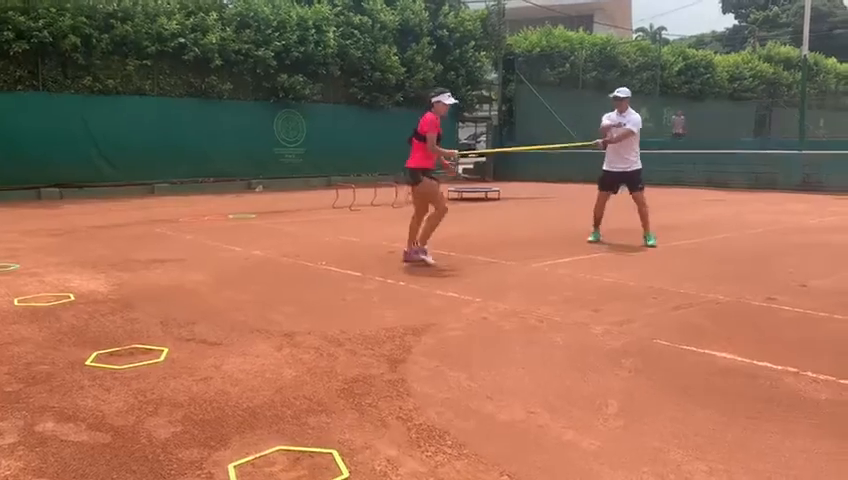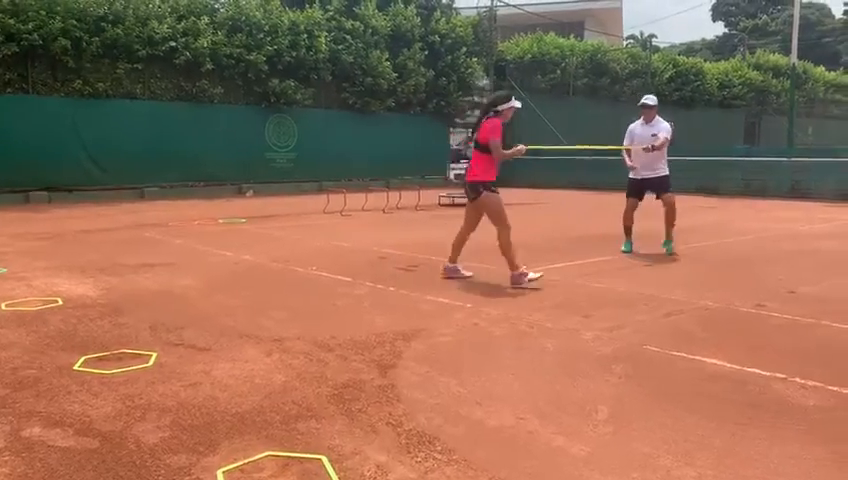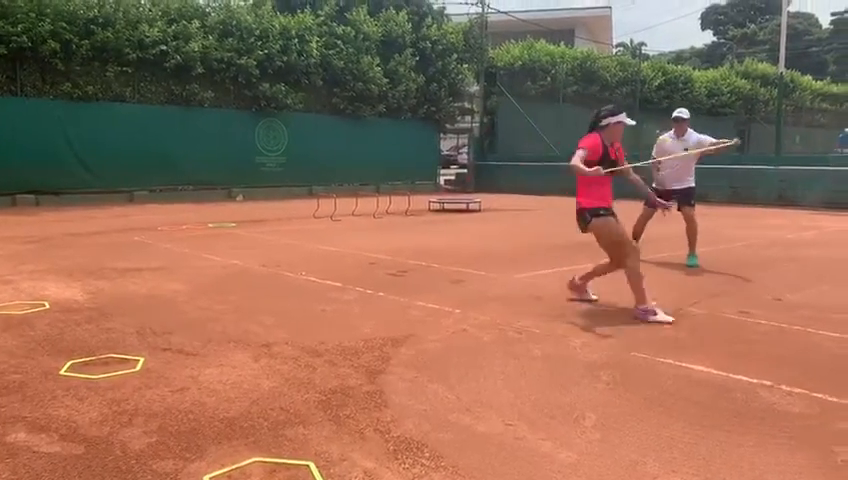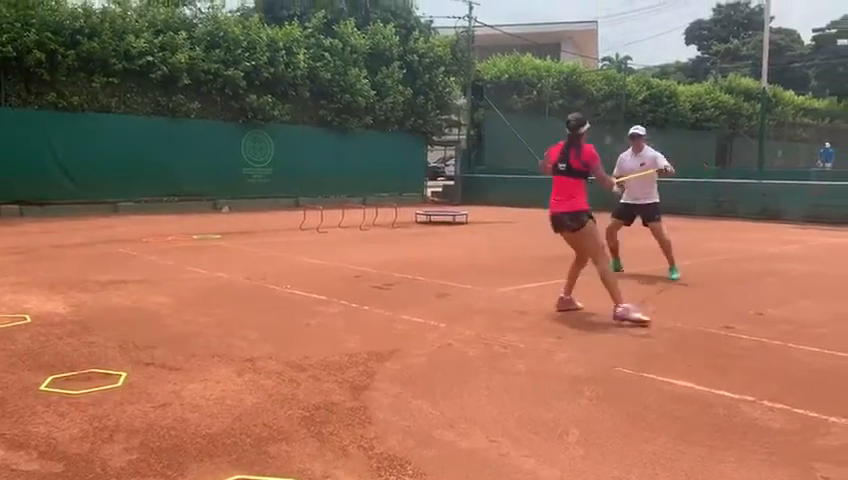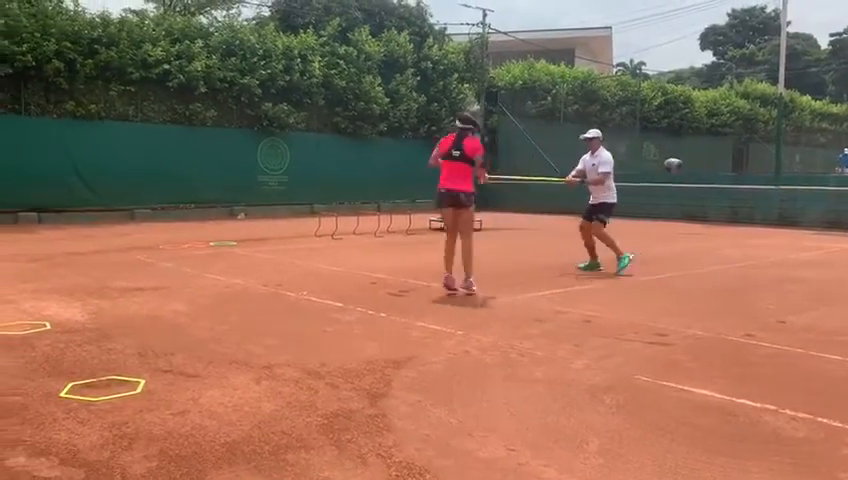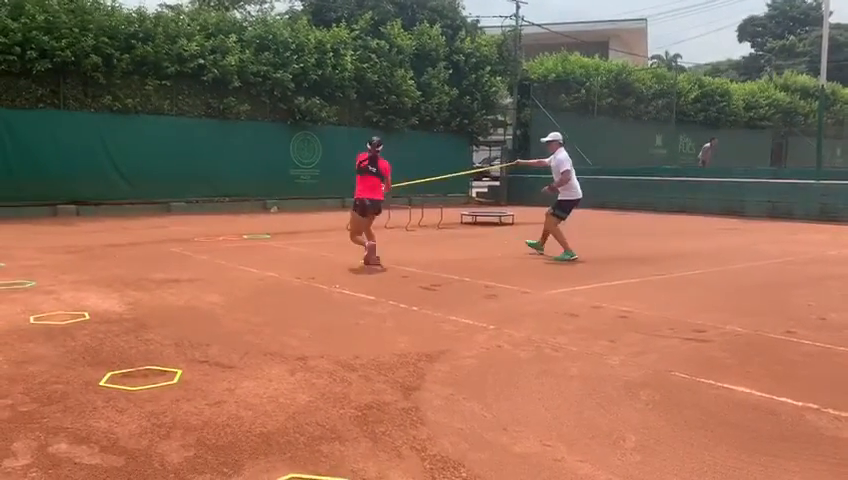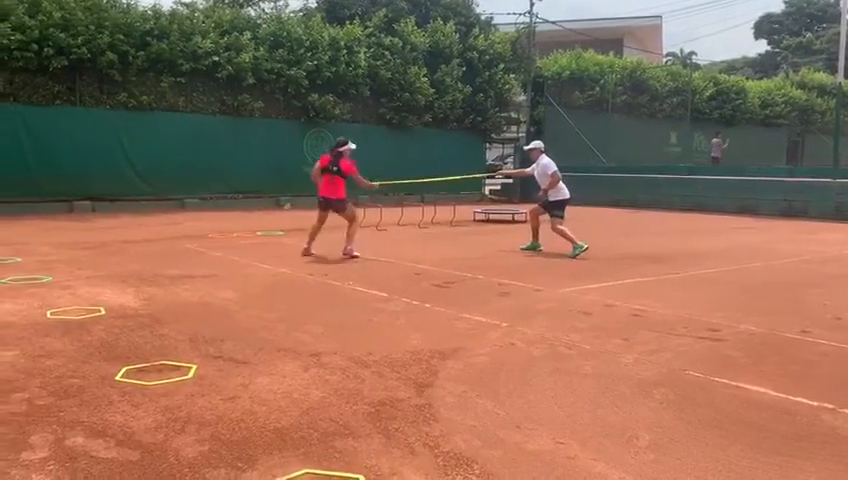
dt=0.7s
person 1, frame 1
left shoulder: (433, 119)
right shoulder: (431, 119)
right elbow: (431, 148)
left wrist: (444, 162)
right wrist: (450, 153)
left hip: (420, 170)
right hip: (419, 170)
left knee: (420, 211)
right knee: (441, 208)
left ankle: (411, 250)
right ankle: (420, 246)
person 1, frame 2
left shoulder: (489, 122)
right shoulder: (494, 125)
right elbow: (497, 157)
left wrist: (514, 153)
right wrist: (516, 151)
left hip: (477, 182)
right hip: (481, 184)
left knee: (469, 226)
right knee: (504, 227)
left ankle: (451, 266)
right ankle: (518, 274)
person 1, frame 3
left shoulder: (615, 147)
right shoulder: (592, 141)
left elbow: (631, 176)
right elbow: (574, 163)
left wrist: (653, 197)
right wrist: (588, 171)
left hip: (603, 209)
right hip: (591, 210)
left knee: (619, 260)
right knee: (630, 251)
left ankle: (579, 284)
right ankle: (643, 307)
person 1, frame 4
left shoulder: (557, 149)
right shoulder: (587, 151)
left elbow: (545, 167)
right elbow: (602, 180)
right wrist: (612, 185)
left hip: (556, 214)
right hip: (575, 214)
left knee: (583, 255)
right knee: (601, 260)
left ankle: (565, 298)
right ankle: (622, 308)
person 1, frame 5
left shoulder: (446, 140)
right shoulder: (476, 143)
left elbow: (432, 162)
right elbow: (479, 171)
right wrist: (484, 176)
left hip: (445, 192)
right hip: (464, 193)
left knee: (451, 236)
right knee: (466, 238)
left ankle: (449, 276)
right ankle: (467, 281)
person 1, frame 6
left shoulder: (361, 157)
right shoulder: (385, 164)
right elbow: (387, 187)
left hip: (362, 201)
right hip: (378, 202)
left knee: (354, 236)
right knee: (366, 228)
left ankle: (369, 245)
right ankle: (372, 256)
person 1, frame 7
left shoulder: (325, 158)
right shoulder: (349, 164)
left elbow: (314, 175)
right elbow: (360, 181)
right wrist: (371, 185)
left hip: (323, 197)
right hip: (338, 200)
left knee: (319, 222)
right knee: (353, 220)
left ankle: (307, 247)
right ankle: (348, 249)
person 2, frame 1
left shoulder: (635, 118)
right shoulder: (608, 117)
left elbow: (622, 136)
right elbow: (603, 129)
left wrist: (605, 141)
right wrist: (612, 125)
left hip: (631, 167)
right hip: (610, 166)
left knee: (639, 199)
right knee: (601, 199)
left ankle: (648, 234)
right ankle: (596, 231)
person 2, frame 2
left shoulder: (663, 126)
right shoulder: (633, 127)
left elbow: (662, 142)
right elbow: (626, 149)
left wrist: (652, 147)
right wrist: (628, 161)
left hip: (659, 173)
right hip: (637, 175)
left knee: (670, 203)
right knee: (629, 207)
left ankle: (669, 240)
right ankle: (628, 240)
person 2, frame 3
left shoulder: (697, 139)
right shoulder: (663, 139)
left elbow: (715, 143)
right elbow: (654, 160)
left wrist: (731, 142)
right wrist: (656, 176)
left hip: (685, 185)
right hip: (662, 184)
left knee: (690, 217)
right knee: (645, 215)
left ankle: (692, 254)
person 2, frame 4
left shoulder: (653, 155)
right shoulder: (623, 157)
left elbow: (669, 170)
right elbow: (615, 177)
left wrist: (666, 169)
left hip: (649, 201)
right hip: (628, 200)
left knee: (658, 232)
right knee: (611, 229)
left ankle: (673, 267)
right ankle: (616, 263)
person 2, frame 5
left shoulder: (605, 157)
right shoulder: (586, 158)
left elbow: (601, 179)
right elbow: (577, 172)
left wrist: (581, 180)
right wrist: (571, 177)
left hip: (606, 200)
right hip: (595, 200)
left knee: (596, 230)
right knee: (584, 228)
left ankle: (622, 256)
right ankle: (594, 261)
person 2, frame 6
left shoulder: (561, 157)
right shoulder: (555, 157)
left elbow: (566, 178)
right elbow: (542, 162)
left wrist: (551, 186)
right wrist: (523, 162)
left hip: (569, 196)
right hip: (567, 195)
left knee: (551, 223)
right knee: (549, 216)
left ankle: (569, 252)
right ankle: (540, 244)
person 2, frame 7
left shoulder: (545, 162)
right shoulder: (537, 165)
left elbow: (557, 178)
right elbow: (523, 172)
left wrist: (545, 190)
right wrist: (505, 172)
left hip: (559, 197)
right hip: (552, 198)
left knee: (556, 226)
right knee: (533, 212)
left ankle: (578, 245)
right ankle: (535, 243)
